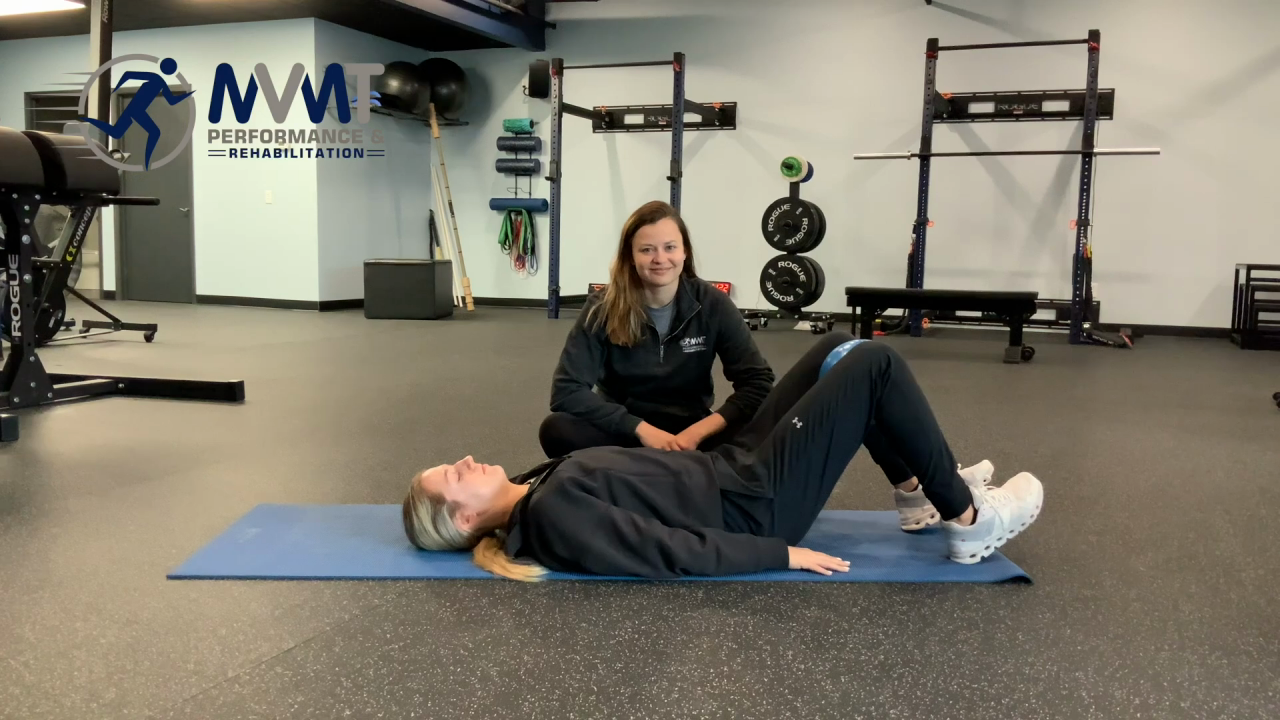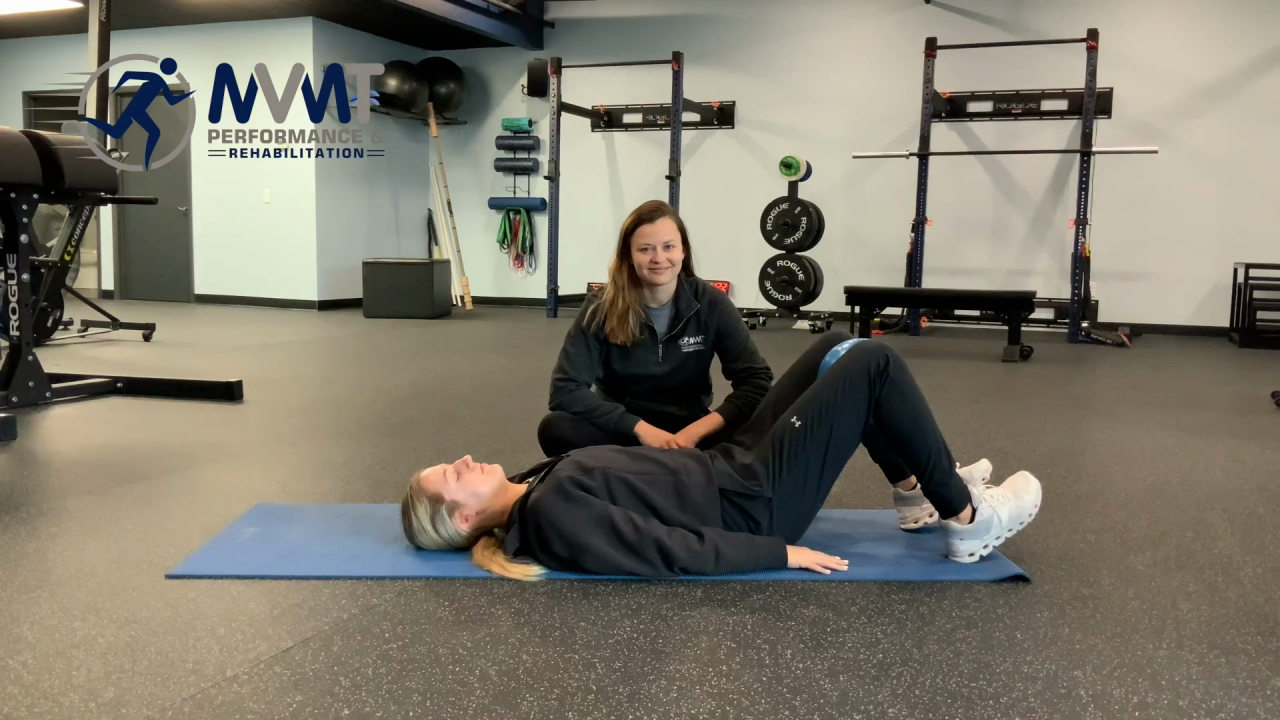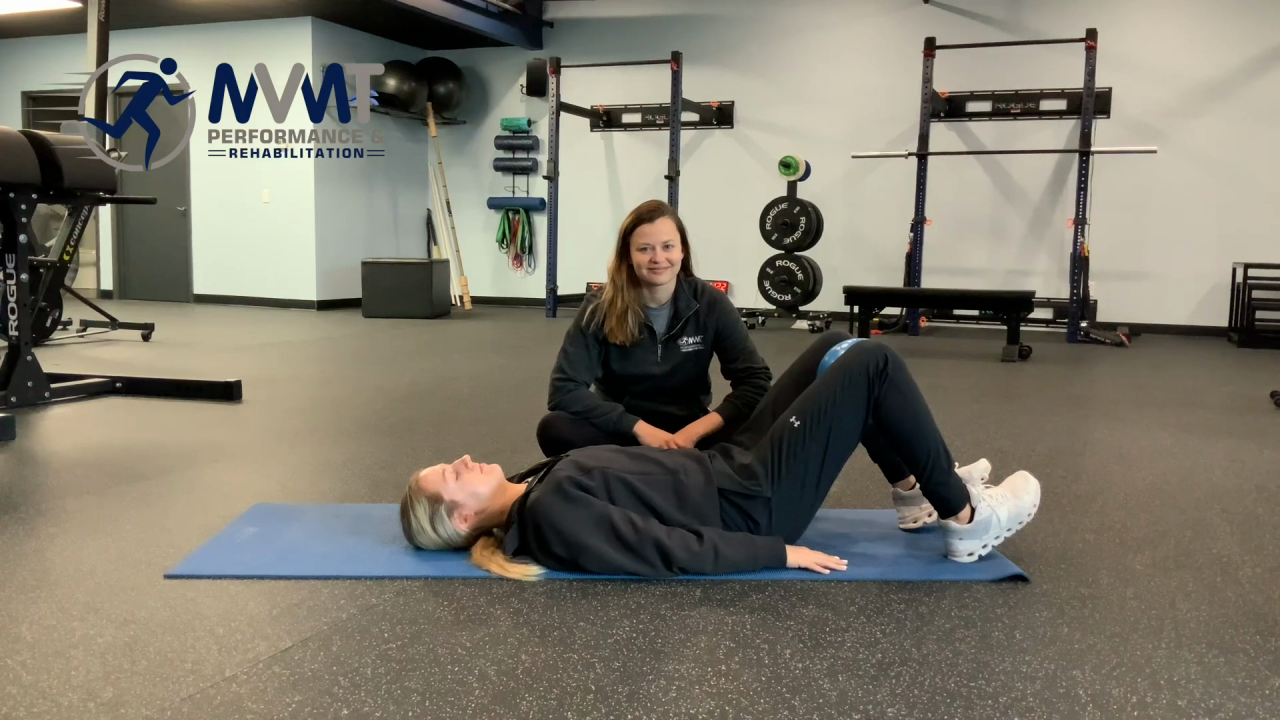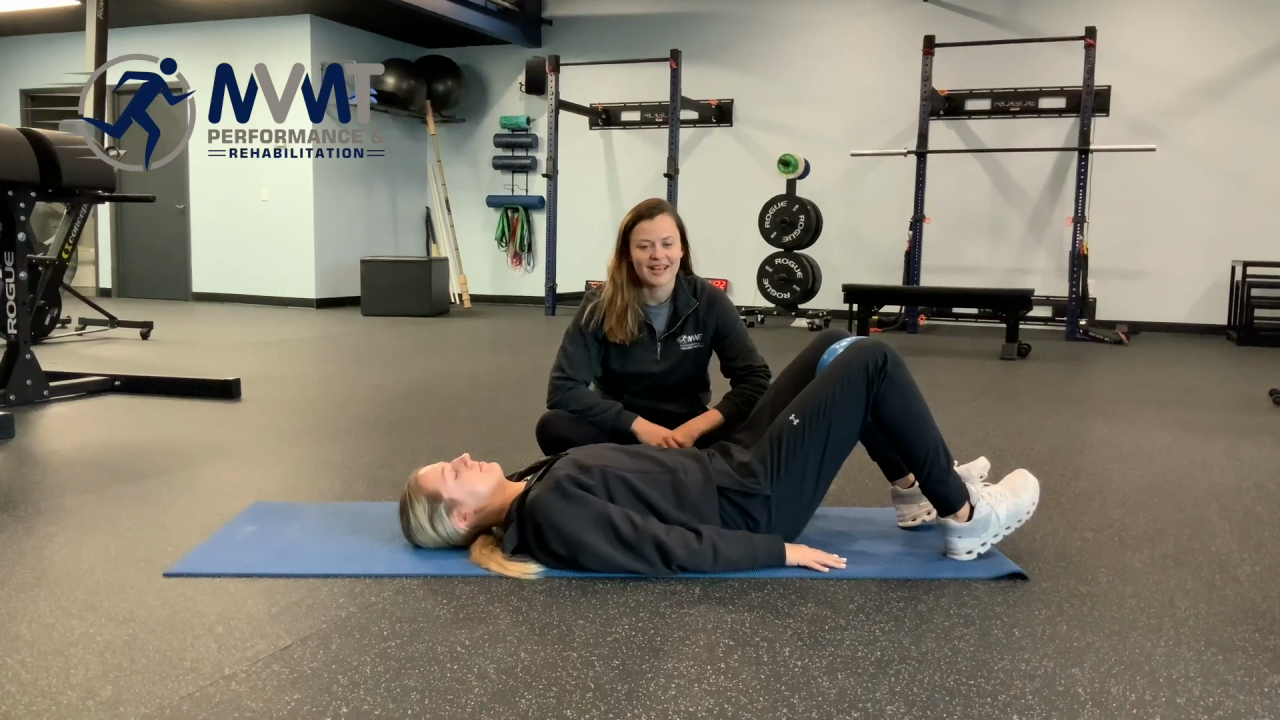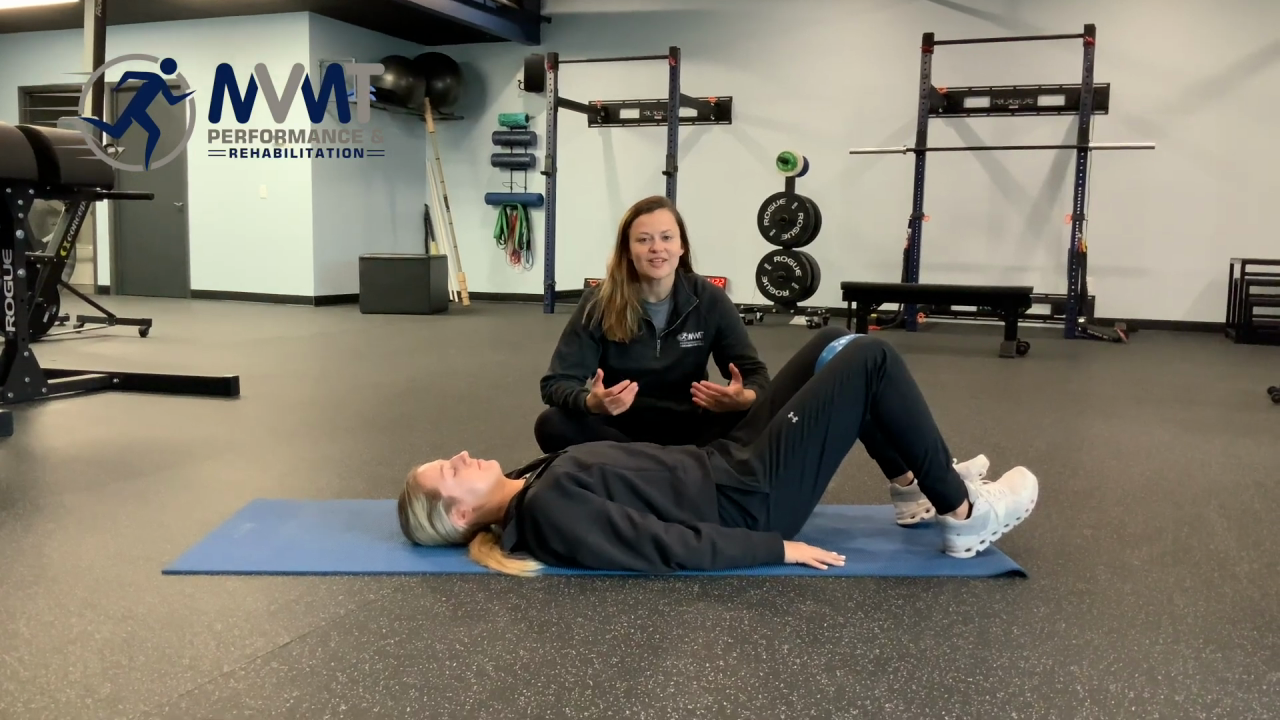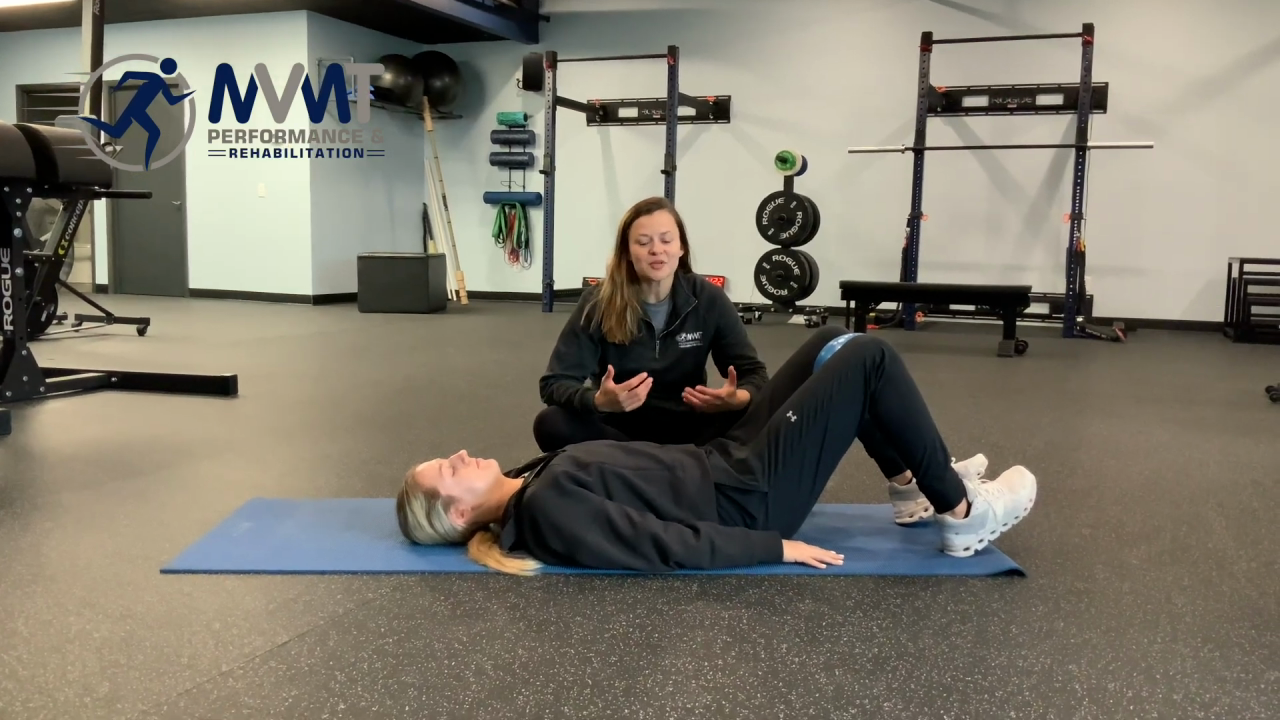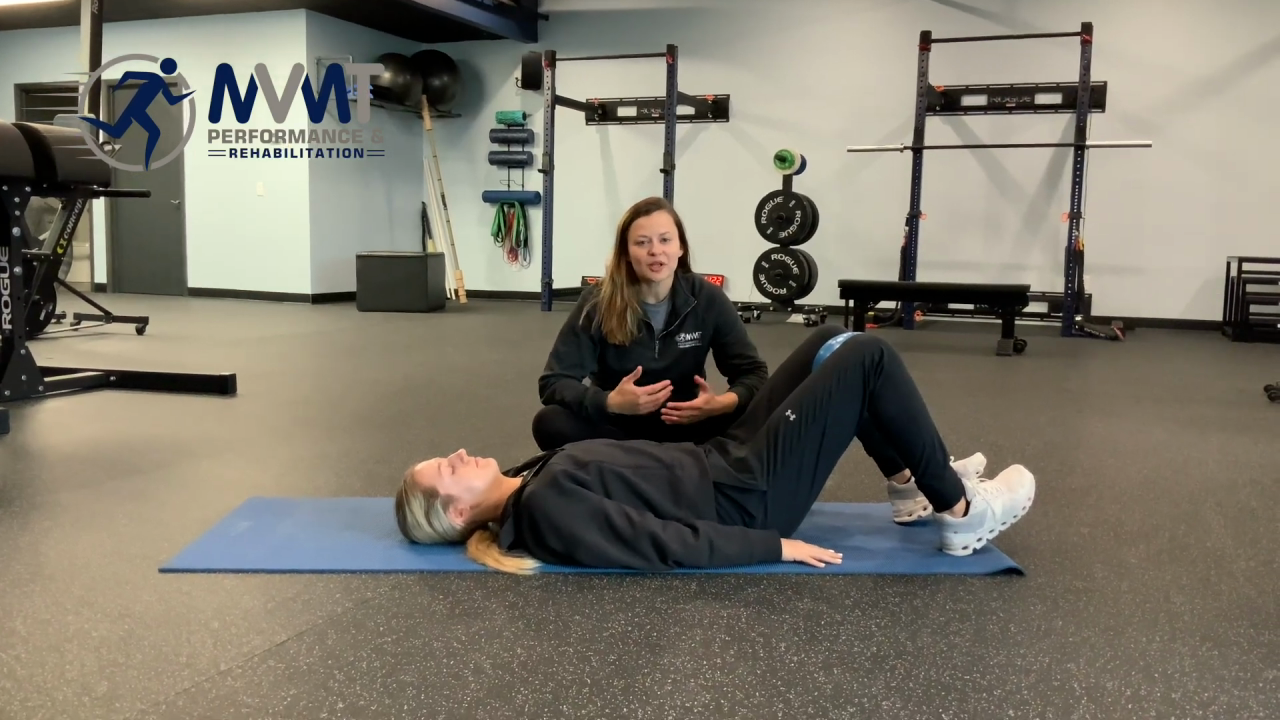
dt=0.4s
person 1, frame 1
left shoulder: (535, 485)
right shoulder: (551, 516)
right elbow: (675, 551)
right wrist: (783, 553)
left hip: (730, 470)
right hip: (756, 503)
left knee: (841, 349)
right knee: (877, 363)
left ankle: (926, 490)
right ankle: (967, 520)
person 1, frame 2
left shoulder: (534, 486)
right shoulder: (551, 515)
right elbow: (675, 550)
right wrist: (782, 552)
left hip: (728, 469)
right hip: (754, 502)
left knee: (841, 347)
right knee: (875, 362)
left ankle: (924, 489)
right ankle: (967, 520)
person 1, frame 3
left shoulder: (533, 486)
right shoulder: (549, 515)
right elbow: (674, 551)
right wrist: (780, 553)
left hip: (728, 471)
right hip: (753, 505)
left knee: (839, 347)
right knee: (874, 363)
left ankle: (922, 489)
right ankle: (965, 519)
person 1, frame 4
left shoulder: (533, 484)
right shoulder: (549, 514)
right elbow: (673, 549)
right wrist: (780, 551)
left hip: (727, 467)
right hip: (753, 501)
left knee: (838, 345)
right knee: (873, 361)
left ankle: (922, 487)
right ankle: (964, 517)
person 1, frame 5
left shoulder: (532, 482)
right shoulder: (548, 512)
right elbow: (673, 547)
right wrist: (778, 549)
left hip: (725, 466)
right hip: (752, 500)
left knee: (837, 343)
right knee: (872, 360)
left ankle: (917, 487)
right ankle: (963, 515)
person 1, frame 6
left shoulder: (530, 479)
right shoulder: (547, 509)
right elbow: (670, 544)
right wrist: (777, 546)
left hip: (723, 463)
right hip: (750, 497)
left knee: (836, 342)
right knee: (870, 357)
left ankle: (916, 484)
right ankle: (962, 513)
person 1, frame 7
left shoulder: (529, 480)
right shoulder: (545, 509)
right elbow: (669, 544)
right wrist: (775, 547)
left hip: (722, 464)
right hip: (749, 498)
left knee: (834, 342)
right knee: (870, 358)
left ankle: (916, 485)
right ankle: (961, 513)
person 2, frame 1
left shoulder: (713, 304)
right shoulder: (604, 308)
left elbow: (759, 382)
right elbow: (566, 390)
left wrist: (697, 433)
right wrist: (643, 429)
left hip: (689, 433)
right hip: (625, 432)
right knee: (557, 430)
person 2, frame 2
left shoulder: (711, 303)
right shoulder: (603, 307)
left elbow: (757, 381)
right elbow: (565, 390)
left wrist: (695, 432)
right wrist: (641, 428)
left hip: (688, 432)
right hip: (624, 431)
right knee: (555, 429)
person 2, frame 3
left shoulder: (710, 303)
right shoulder: (602, 307)
left elbow: (756, 381)
right elbow: (564, 390)
left wrist: (694, 432)
right wrist: (640, 429)
left hip: (687, 432)
right hip: (622, 432)
right knee: (554, 429)
person 2, frame 4
left shoulder: (710, 301)
right shoulder: (600, 305)
left elbow: (756, 380)
right elbow: (563, 389)
left wrist: (695, 428)
right wrist: (638, 425)
left hip: (687, 429)
right hip: (621, 431)
right knee: (553, 428)
person 2, frame 5
left shoulder: (710, 299)
right shoulder: (600, 302)
left elbow: (755, 374)
right elbow: (555, 383)
left wrist: (743, 399)
right wrist: (590, 402)
left hip: (687, 428)
right hip: (619, 429)
right knee: (551, 425)
person 2, frame 6
left shoulder: (708, 299)
right shoulder: (600, 301)
left elbow: (754, 373)
right elbow: (554, 383)
left wrist: (737, 398)
right wrist: (598, 401)
left hip: (685, 427)
right hip: (617, 428)
right knee: (550, 424)
person 2, frame 7
left shoulder: (707, 298)
right shoulder: (599, 301)
left elbow: (755, 374)
right elbow: (553, 383)
left wrist: (718, 404)
right wrist: (609, 401)
left hip: (685, 426)
right hip: (616, 427)
right knee: (549, 423)
